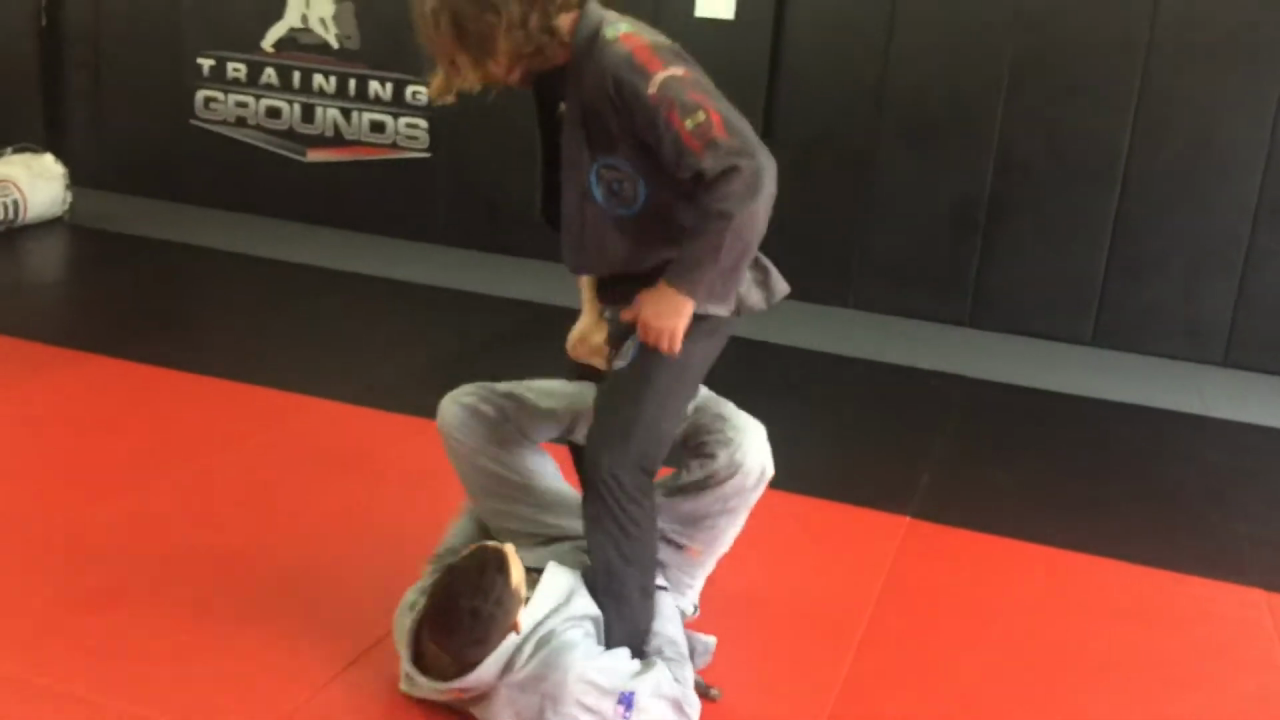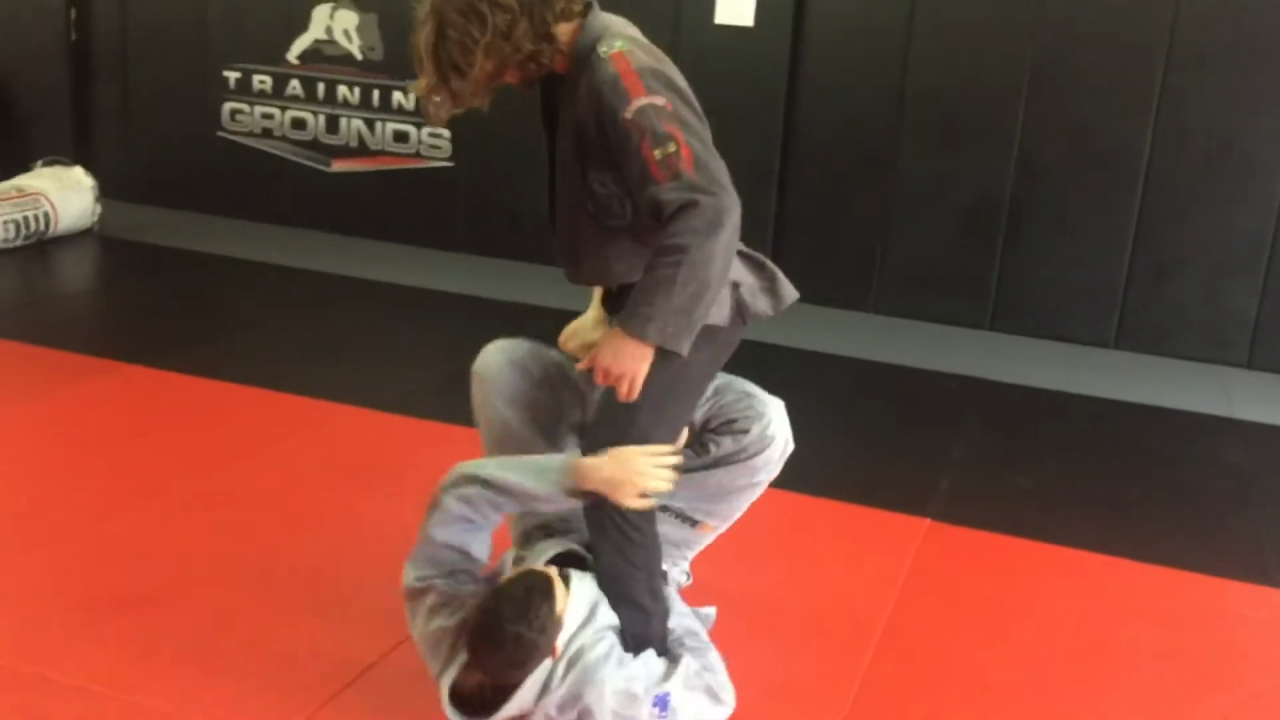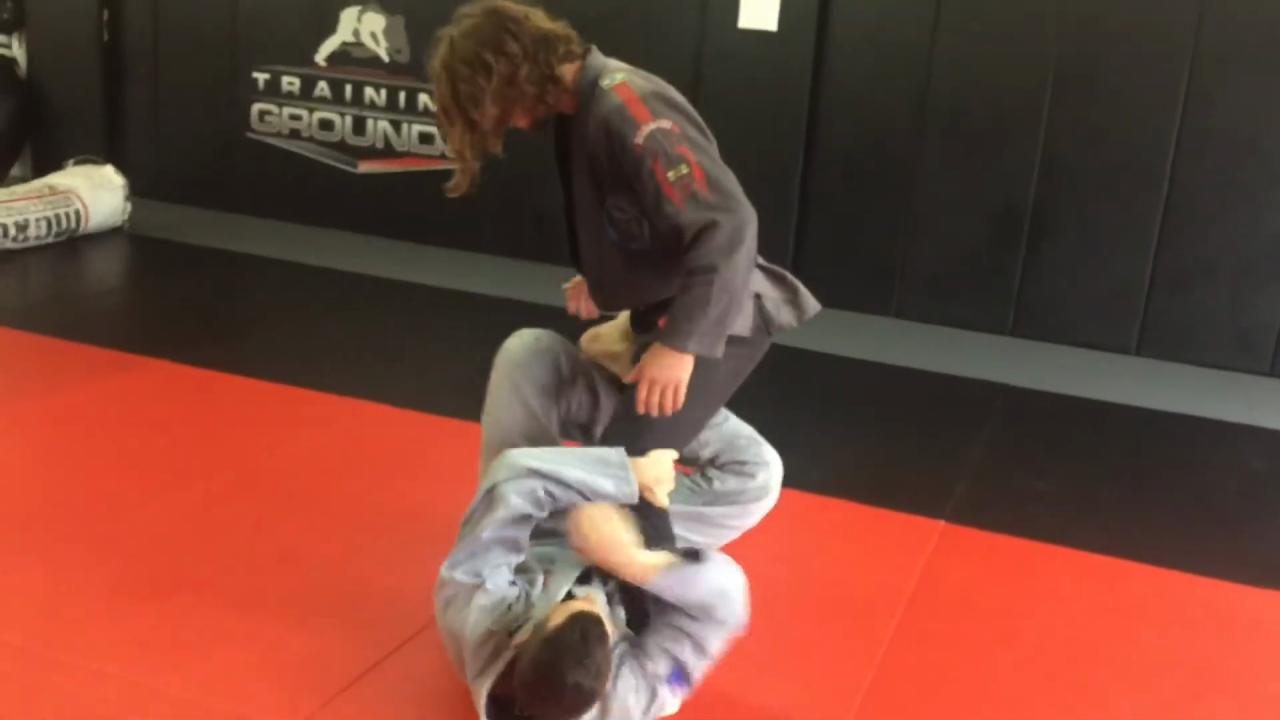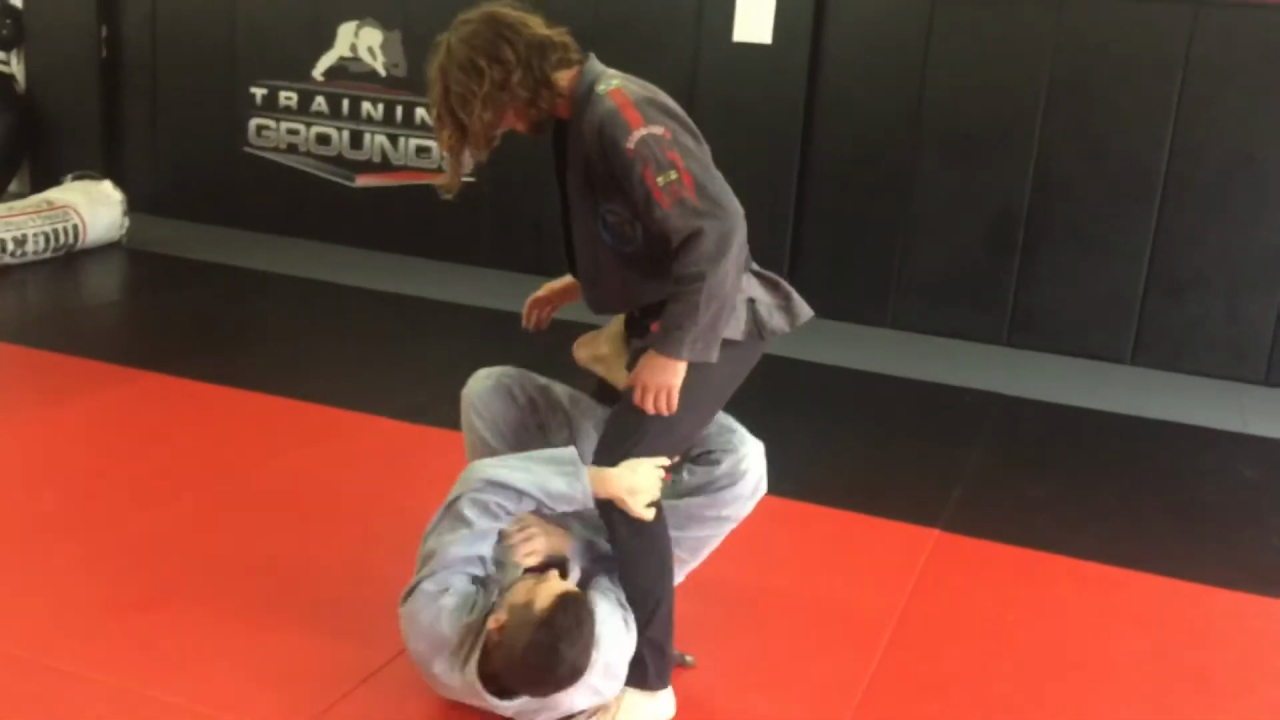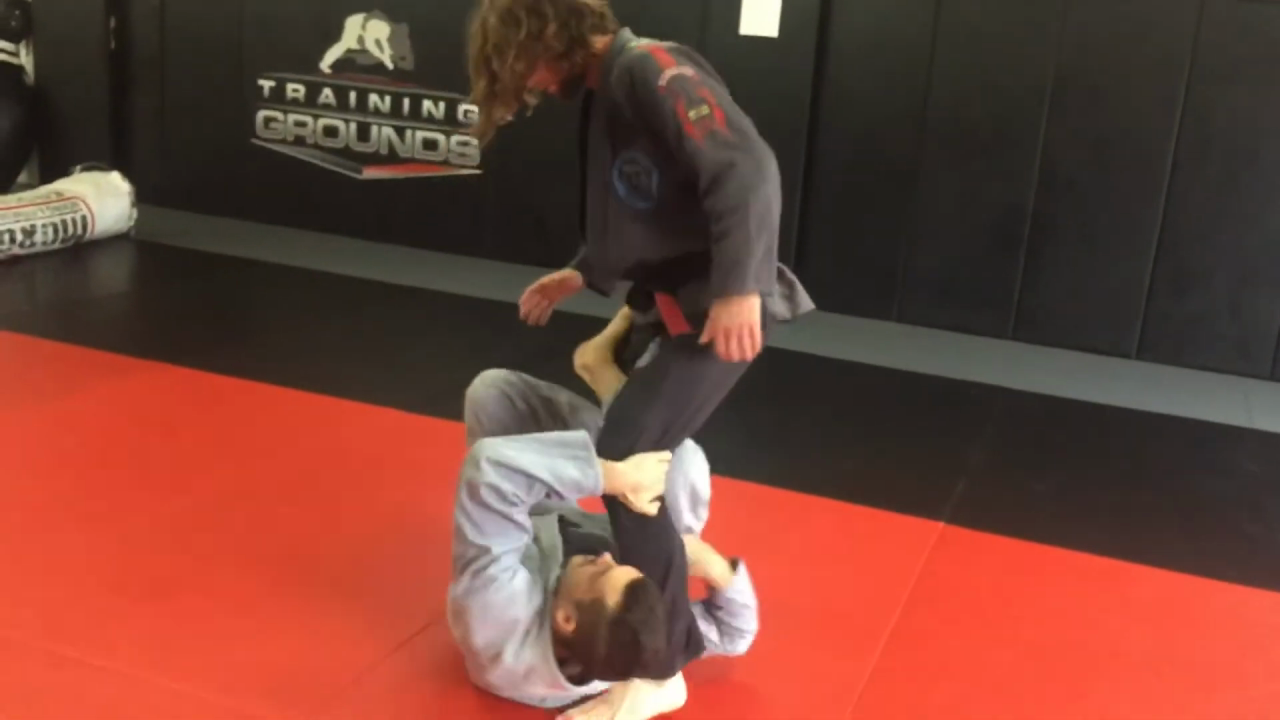
dt=0.4s
person 1, frame 1
left shoulder: (629, 61)
right shoulder: (562, 62)
left elbow: (745, 172)
left wrist: (685, 288)
right wrist: (599, 293)
left hip: (684, 296)
right hip: (636, 287)
left knee: (616, 464)
right knee: (596, 444)
left ankle: (615, 653)
person 1, frame 2
left shoulder: (620, 77)
right shoulder: (578, 56)
left elbow: (707, 211)
left wrist: (642, 331)
right wrist: (616, 294)
left hip: (688, 306)
right hip: (646, 292)
right knee: (606, 451)
left ankle: (635, 659)
person 1, frame 3
left shoulder: (626, 112)
right shoulder: (582, 104)
left elbow: (725, 227)
left wrist: (682, 345)
right wrist: (602, 281)
left hip: (718, 323)
right hip: (667, 314)
person 1, frame 4
left shoulder: (621, 116)
right shoulder: (581, 110)
left elbow: (715, 230)
left wrist: (673, 349)
right wrist: (581, 281)
left hip: (712, 323)
right hip: (668, 316)
left knee: (620, 475)
right knee: (621, 467)
right ankle: (633, 611)
person 1, frame 5
left shoulder: (652, 71)
right shoulder: (609, 85)
left elbow: (747, 169)
left wrist: (737, 288)
right wrist: (582, 273)
left hip: (719, 306)
right hip: (680, 301)
left knee: (625, 458)
right knee: (632, 451)
left ankle: (657, 663)
right ankle: (664, 630)
person 2, frame 1
left shoulder: (416, 622)
right shoulder: (565, 676)
left wrist: (481, 509)
right wrist: (652, 597)
left hip: (556, 554)
left knee: (466, 413)
right knee: (742, 449)
person 2, frame 2
left shoulder: (440, 632)
right shoulder: (599, 688)
left elbow: (464, 495)
left wrist: (583, 472)
right wrist: (657, 589)
left hip: (555, 536)
left knee: (502, 360)
right knee: (762, 427)
person 2, frame 3
left shoulder: (471, 625)
left elbow: (510, 482)
right elbow: (725, 598)
left wrist: (629, 473)
right wrist: (634, 562)
left hip: (528, 546)
right hip: (600, 563)
left knee: (532, 350)
right knee: (755, 473)
person 2, frame 4
left shoulder: (429, 623)
right shoulder: (605, 643)
left elbow: (479, 487)
left wrist: (601, 481)
right wrist: (566, 545)
right hip: (599, 565)
left knee: (490, 391)
right knee: (738, 465)
person 2, frame 5
left shoulder: (493, 608)
right shoulder: (639, 643)
left elbow: (489, 462)
right elbow: (733, 631)
left wrist: (611, 476)
right wrist: (716, 569)
left hip: (537, 540)
left knee: (494, 388)
right knee: (682, 468)
right ankle: (606, 377)
